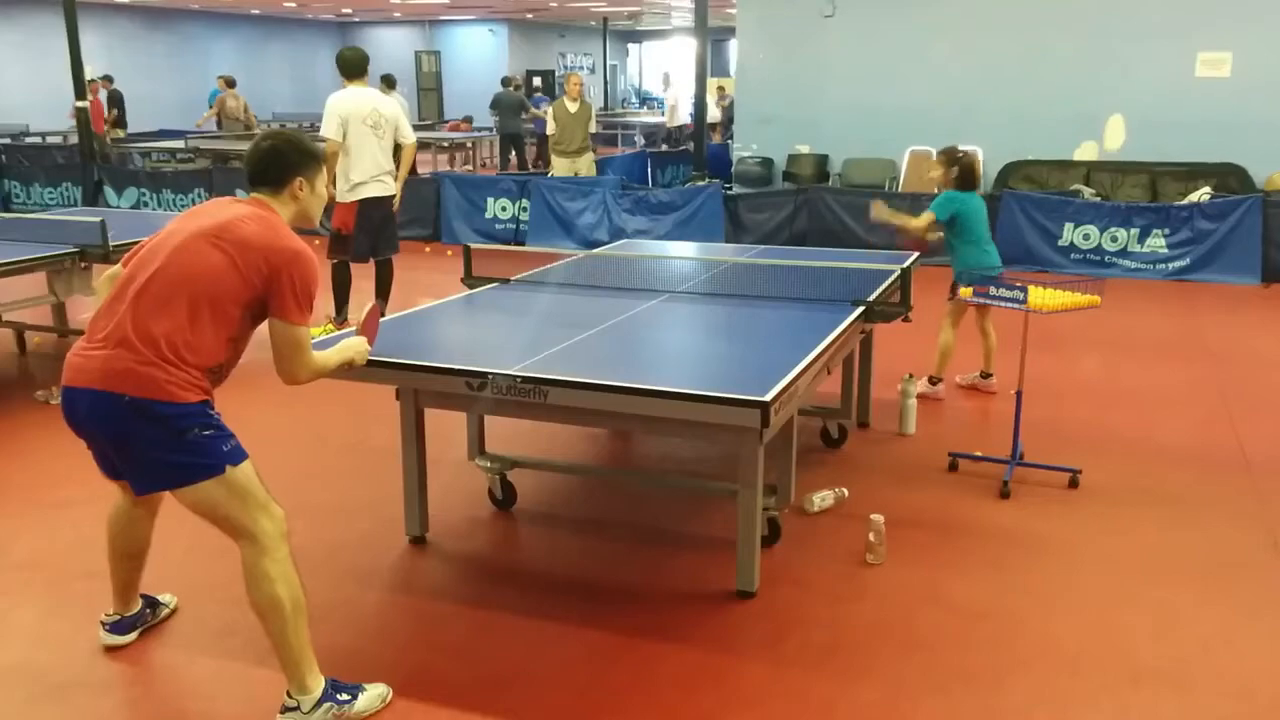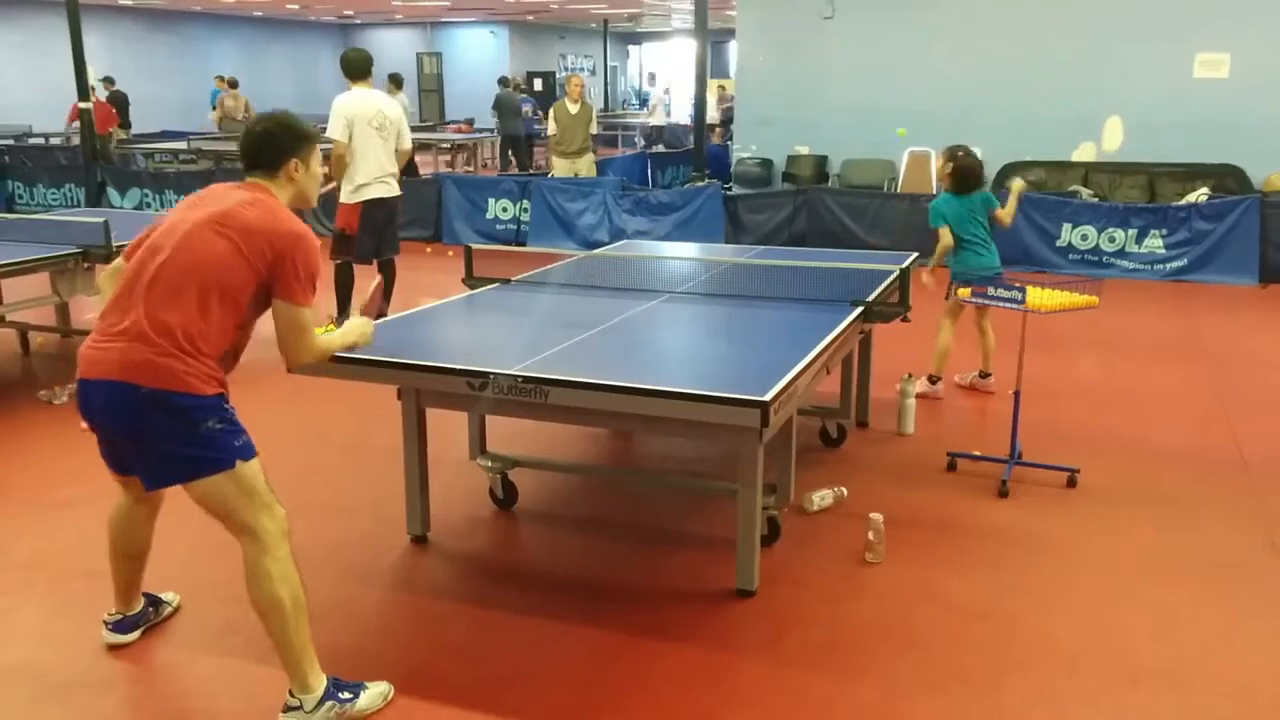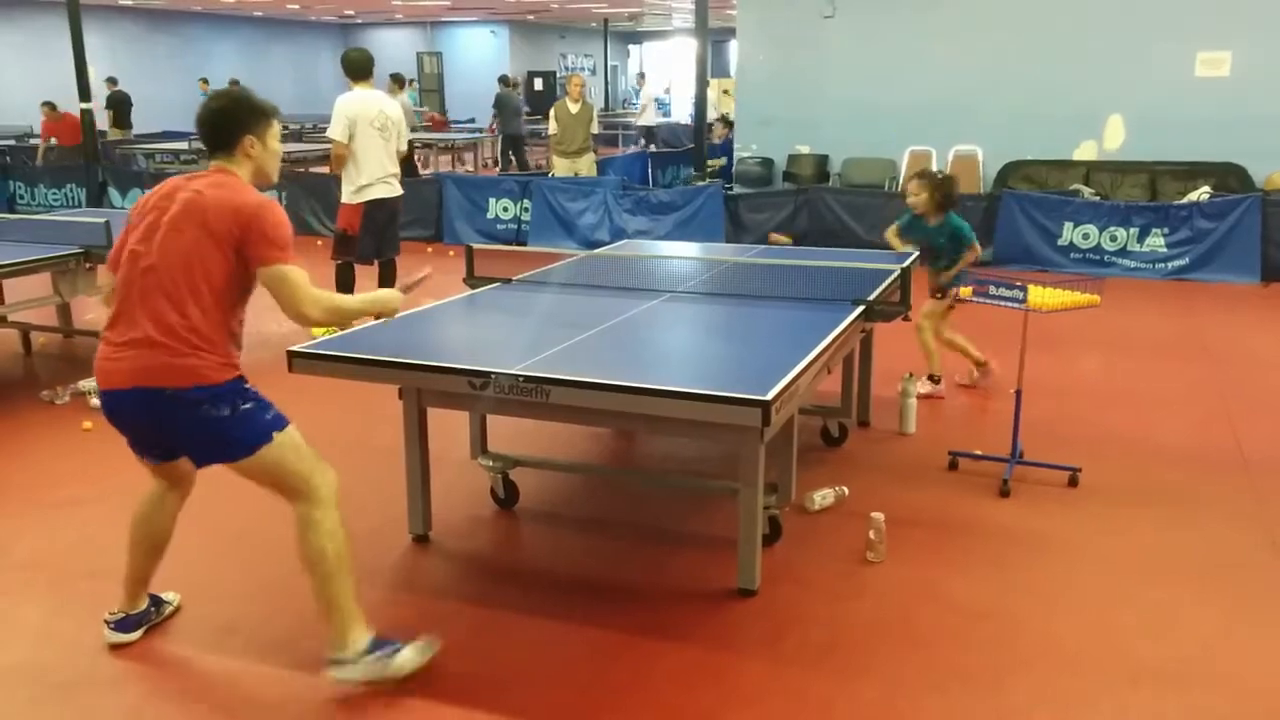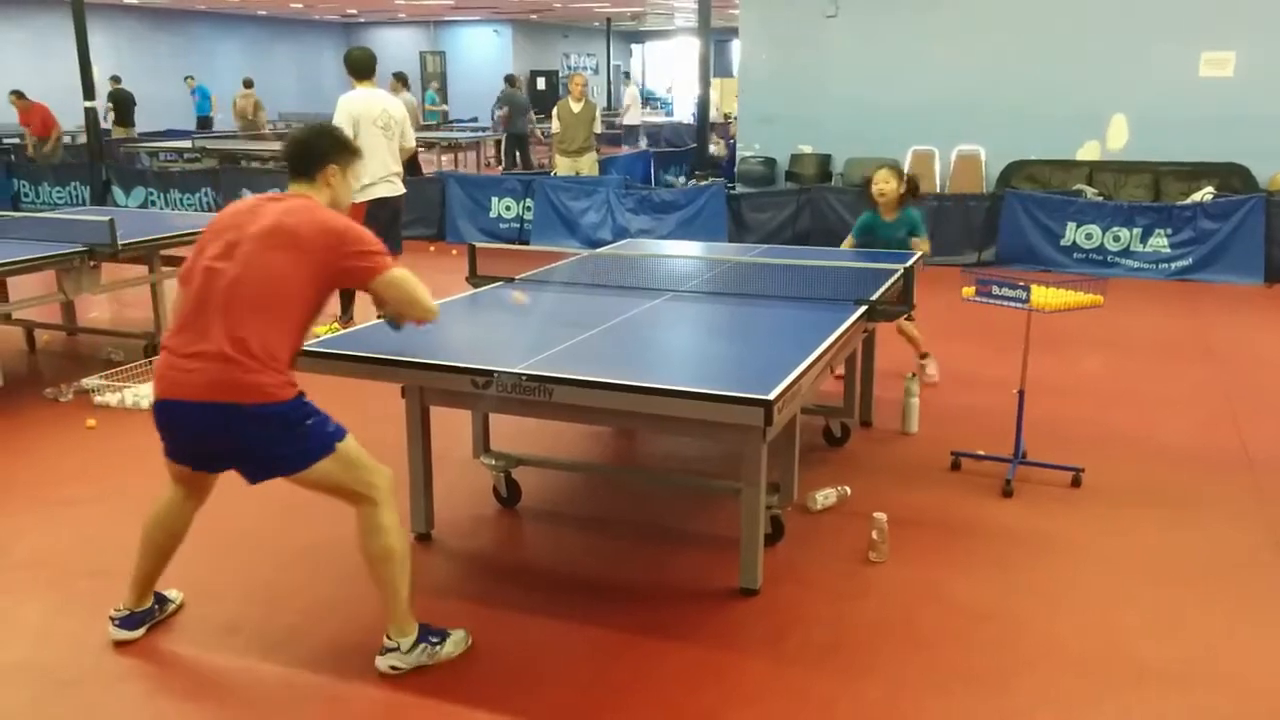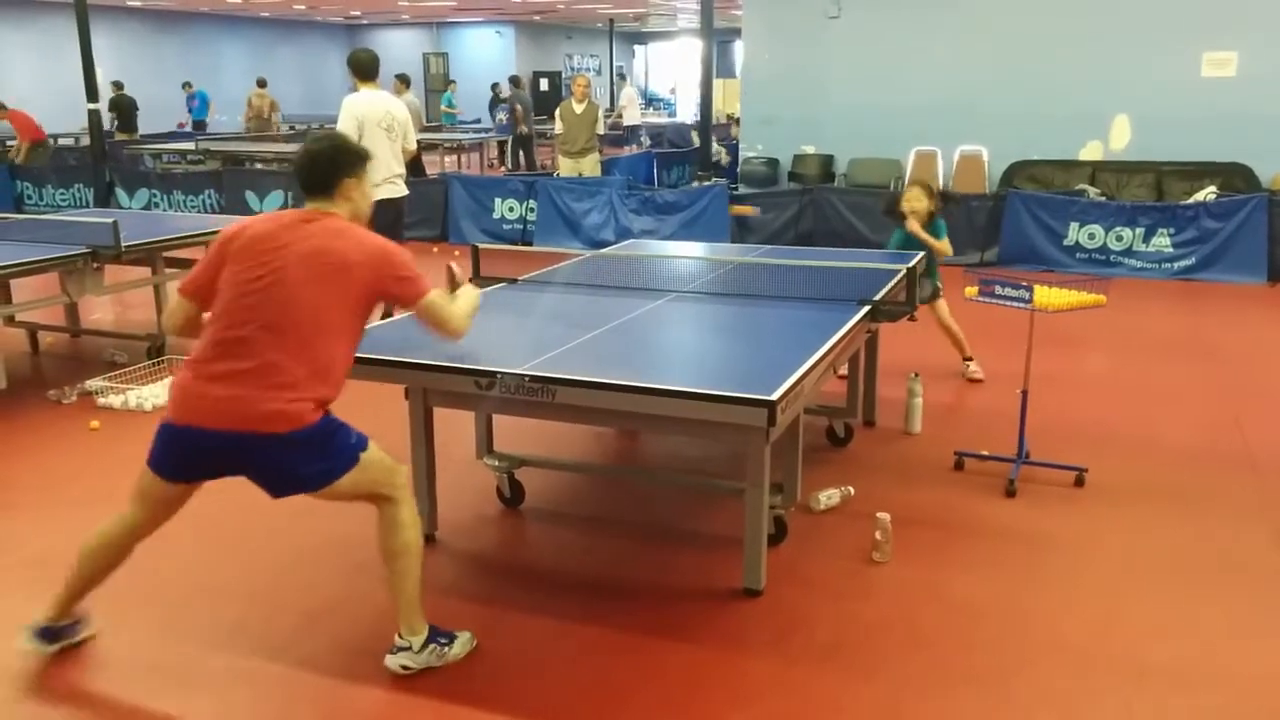
dt=0.4s
person 1, frame 1
left shoulder: (202, 214)
right shoulder: (289, 252)
left elbow: (110, 283)
right elbow: (295, 370)
right wrist: (348, 350)
left hip: (81, 383)
right hip: (153, 398)
left knee: (139, 490)
right knee: (264, 531)
left ankle: (124, 613)
person 1, frame 2
left shoulder: (201, 201)
right shoulder: (291, 235)
left elbow: (113, 277)
right elbow: (299, 353)
right wrist: (352, 333)
left hip: (96, 375)
right hip: (168, 389)
left knee: (141, 490)
right knee: (265, 531)
left ankle: (127, 612)
person 1, frame 3
left shoulder: (156, 198)
right shoulder: (253, 209)
left elbow: (112, 291)
right elbow: (307, 309)
right wrist: (380, 301)
left hip: (118, 382)
right hip: (192, 383)
left knee: (172, 480)
right knee: (315, 489)
left ankle: (130, 610)
right ankle: (352, 646)
person 1, frame 4
left shoulder: (233, 214)
right shoulder: (337, 231)
left elbow: (192, 298)
right elbow: (424, 310)
right wrist: (398, 298)
left hip: (173, 389)
right hip: (252, 398)
left knee: (187, 487)
right knee: (374, 489)
left ankle: (134, 608)
right ankle: (403, 640)
person 1, frame 5
left shoulder: (240, 235)
right shoulder: (374, 252)
left elbow: (177, 322)
right elbow: (453, 325)
right wrist: (469, 293)
left hip: (194, 413)
right hip: (282, 424)
left knee: (138, 516)
right knee: (394, 490)
left ankle: (59, 621)
right ankle: (411, 640)
person 2, frame 1
left shoulder: (338, 101)
right shoulder: (388, 102)
left elbow: (332, 150)
right elbow: (410, 144)
left wrist: (329, 183)
right wrist: (398, 183)
left hip: (354, 192)
right hip: (385, 191)
left knee: (340, 258)
right knee: (383, 256)
left ankle: (340, 321)
right ankle: (380, 316)
person 2, frame 2
left shoulder: (344, 102)
right shoulder: (391, 104)
left elbow: (339, 152)
right elbow: (406, 151)
left wrist: (336, 180)
left hip: (358, 193)
right hip: (389, 192)
left knee: (343, 258)
right knee: (386, 257)
left ankle: (341, 321)
right ankle: (382, 315)
person 2, frame 3
left shoulder: (346, 102)
right shoulder: (391, 103)
left elbow: (339, 150)
right elbow: (402, 150)
left wrist: (337, 169)
left hip: (359, 193)
right hip: (390, 190)
left knee: (344, 259)
right knee: (387, 257)
person 2, frame 4
left shoulder: (349, 101)
right shoulder: (394, 102)
right elbow: (409, 147)
left hip: (363, 193)
right hip: (392, 190)
right knee: (388, 256)
left ankle: (345, 319)
person 2, frame 5
left shoulder: (353, 101)
right shoulder: (397, 104)
right elbow: (410, 148)
left hip: (368, 193)
right hip: (396, 190)
right ankle: (389, 312)
person 3, frame 1
left shoulder: (948, 198)
right shoulder: (976, 198)
left elbow: (917, 225)
left wrist: (887, 214)
right wrist: (943, 235)
left hip: (971, 271)
right hip: (993, 267)
left knee: (949, 324)
right knee: (984, 322)
left ankle: (934, 382)
right ankle: (987, 377)
person 3, frame 2
left shoulder: (939, 205)
right shoulder: (981, 194)
left elbow: (947, 243)
right elbow: (1005, 220)
left wrist: (932, 267)
right wrist: (1015, 190)
left hip: (966, 272)
right hip: (992, 268)
left knee: (947, 323)
right knee: (983, 322)
left ankle: (933, 381)
right ankle: (985, 376)
person 3, frame 3
left shoulder: (955, 225)
right shoulder: (914, 218)
left elbow: (975, 251)
right elbow: (890, 233)
left wrist: (950, 273)
right wrist: (904, 253)
left hip: (951, 280)
right hip: (937, 278)
left knee: (923, 323)
right knee: (939, 331)
left ankle: (934, 381)
right ankle: (982, 366)
person 3, frame 4
left shoulder: (911, 216)
right shoulder: (867, 220)
left elbow: (924, 247)
right elbow: (845, 249)
left wrist: (920, 248)
left knee: (903, 324)
left ankle: (925, 358)
person 3, frame 5
left shoulder: (937, 224)
right shoulder: (901, 236)
left elbow: (947, 252)
left wrist: (920, 234)
left hip: (928, 279)
left knee: (947, 322)
left ankle: (969, 361)
